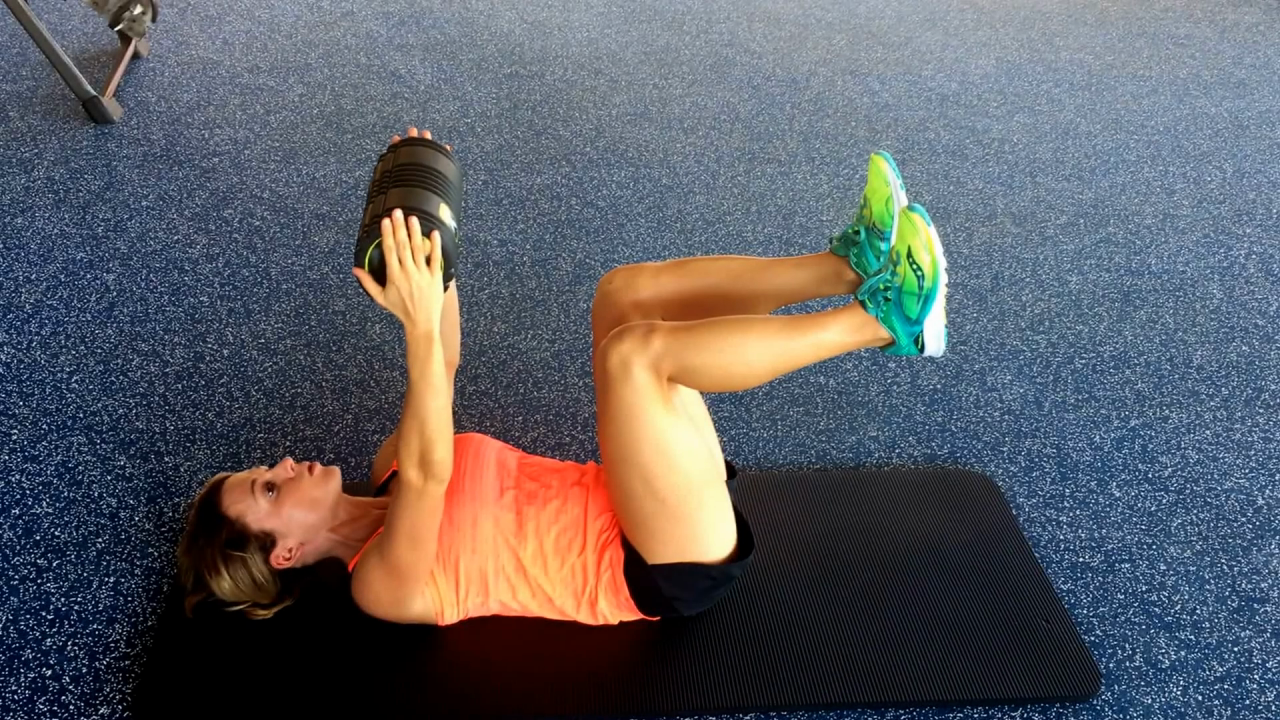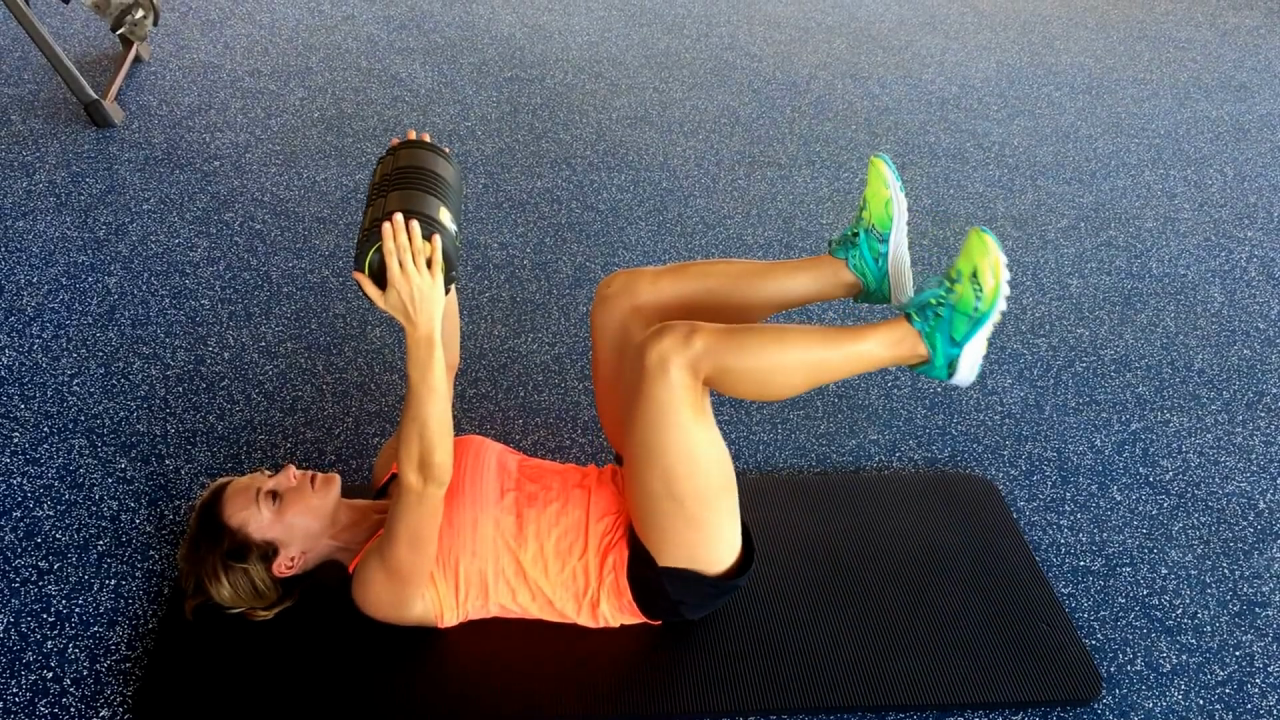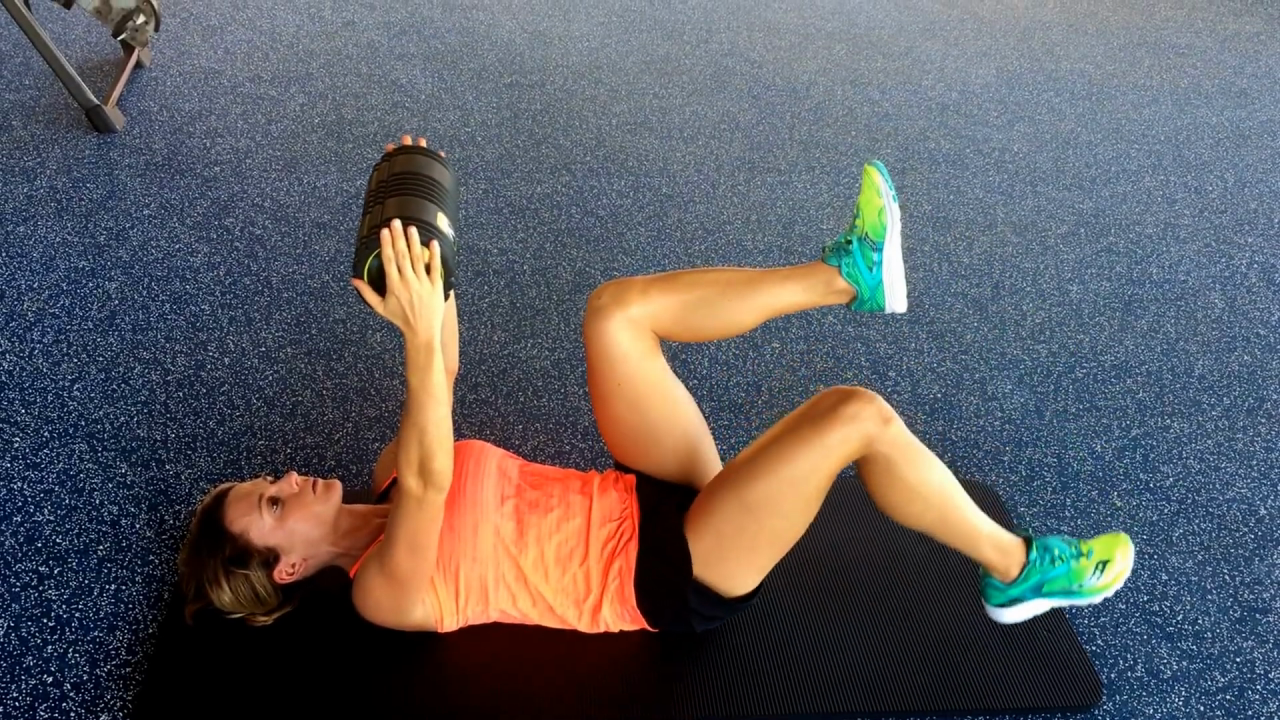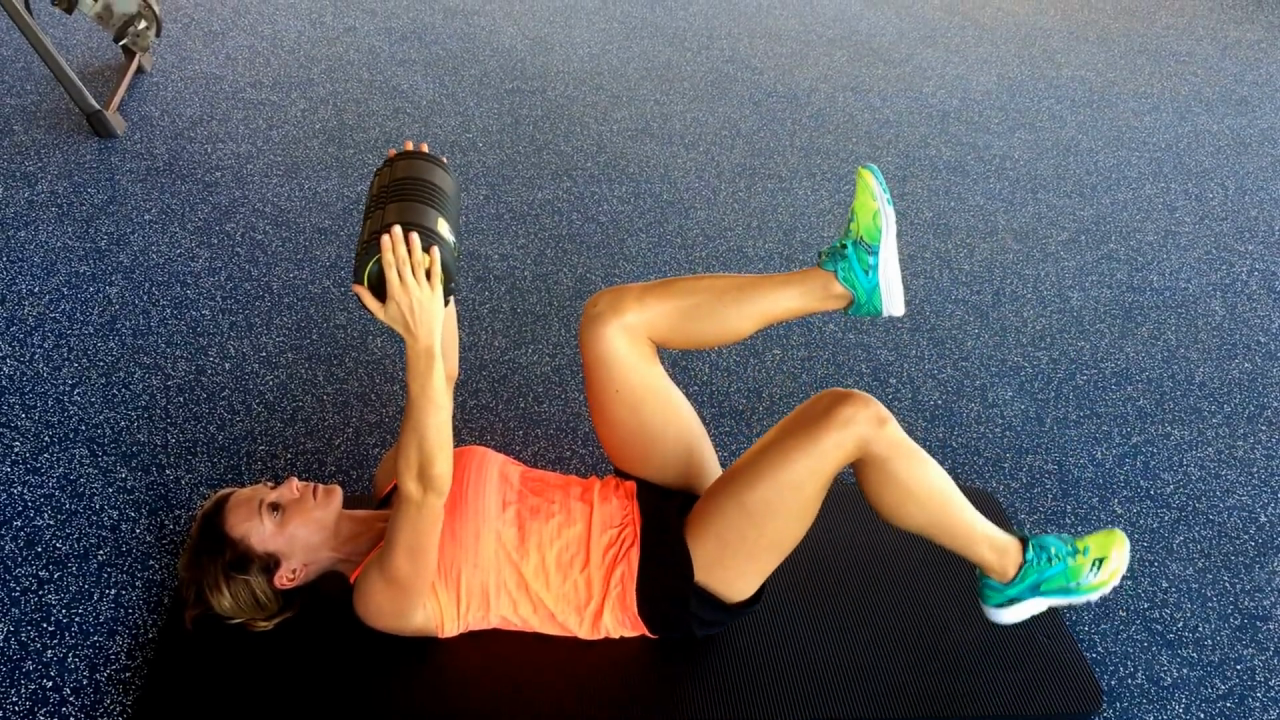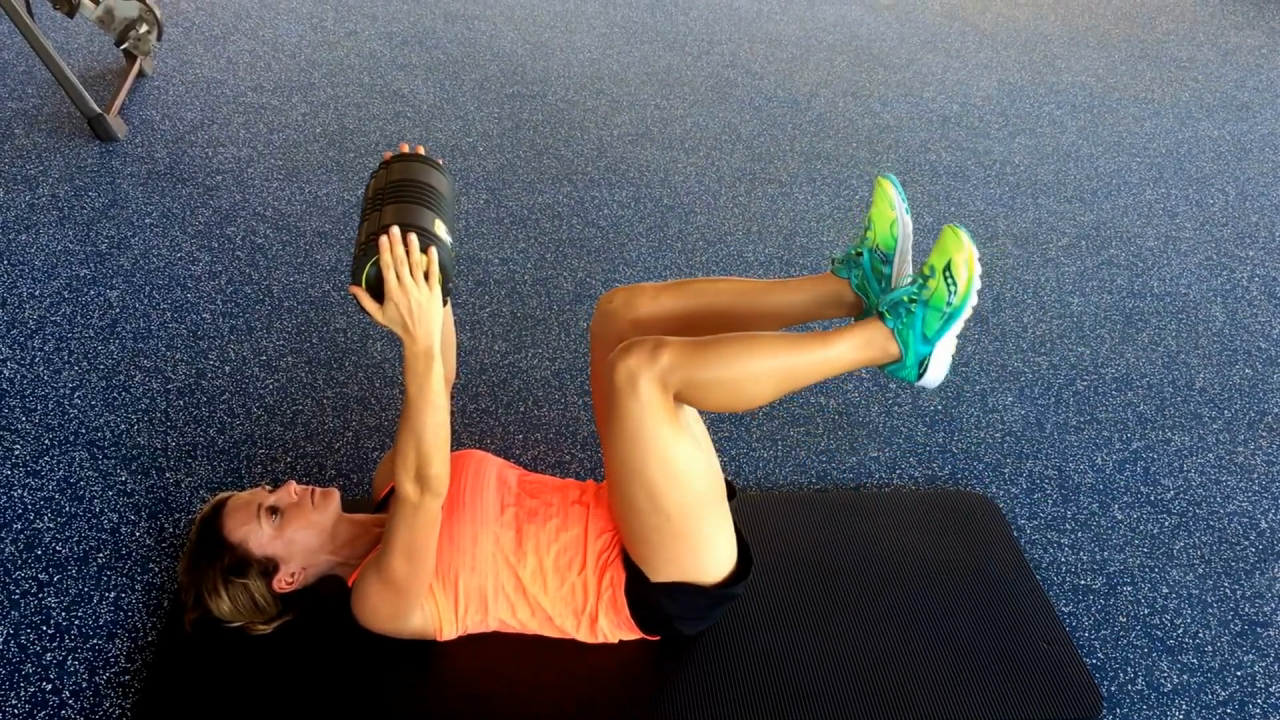
dt=1s
person 1, frame 1
left shoulder: (388, 483)
right shoulder: (385, 582)
left elbow: (441, 370)
right elbow: (431, 471)
left wrist: (432, 251)
right wrist: (417, 322)
left hip: (644, 503)
right hip: (667, 570)
left knee: (626, 291)
right knee: (637, 349)
left ankle: (850, 264)
right ankle: (882, 320)
person 1, frame 2
left shoulder: (387, 480)
right shoulder: (387, 584)
left elbow: (441, 370)
right elbow: (432, 475)
left wrist: (428, 255)
right wrist: (420, 324)
left hip: (631, 505)
right hip: (669, 572)
left knee: (628, 294)
right knee: (674, 348)
left ankle: (855, 269)
right ankle: (926, 337)
person 1, frame 3
left shoulder: (386, 489)
right shoulder: (387, 589)
left elbow: (440, 380)
right elbow: (434, 478)
left wrist: (427, 262)
right wrist: (416, 330)
left hip: (652, 502)
right hip: (671, 572)
left knee: (617, 308)
right knee: (857, 415)
left ankle: (848, 277)
right ankle: (1016, 572)
person 1, frame 4
left shoulder: (389, 495)
right shoulder: (390, 594)
left elbow: (439, 388)
right elbow: (434, 481)
left wrist: (427, 264)
right wrist: (419, 336)
left hip: (653, 511)
right hip: (675, 580)
left knee: (614, 316)
right knee: (849, 416)
left ankle: (846, 282)
right ankle: (1016, 571)
person 1, frame 5
left shoulder: (385, 500)
right shoulder: (385, 597)
left elbow: (438, 380)
right elbow: (428, 487)
left wrist: (418, 258)
right wrist: (419, 337)
left hip: (629, 521)
right hip: (667, 587)
left knee: (625, 312)
right knee: (639, 365)
left ankle: (858, 287)
right ankle: (895, 338)
